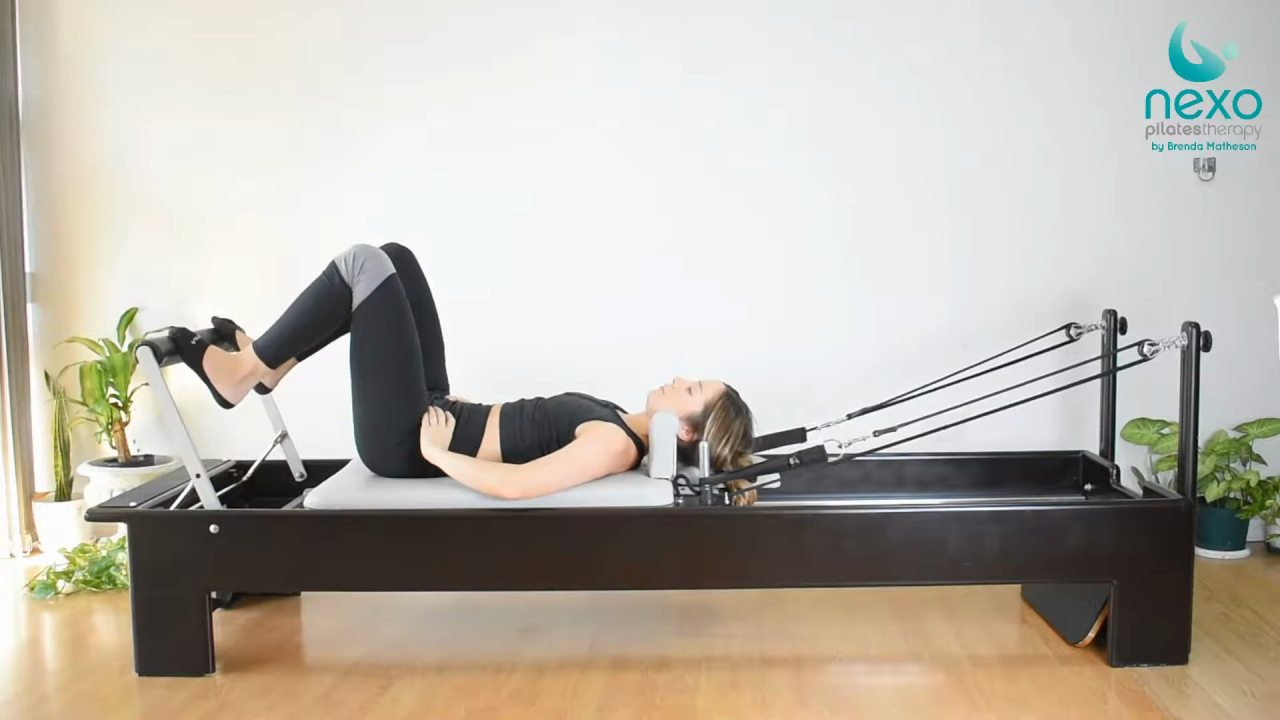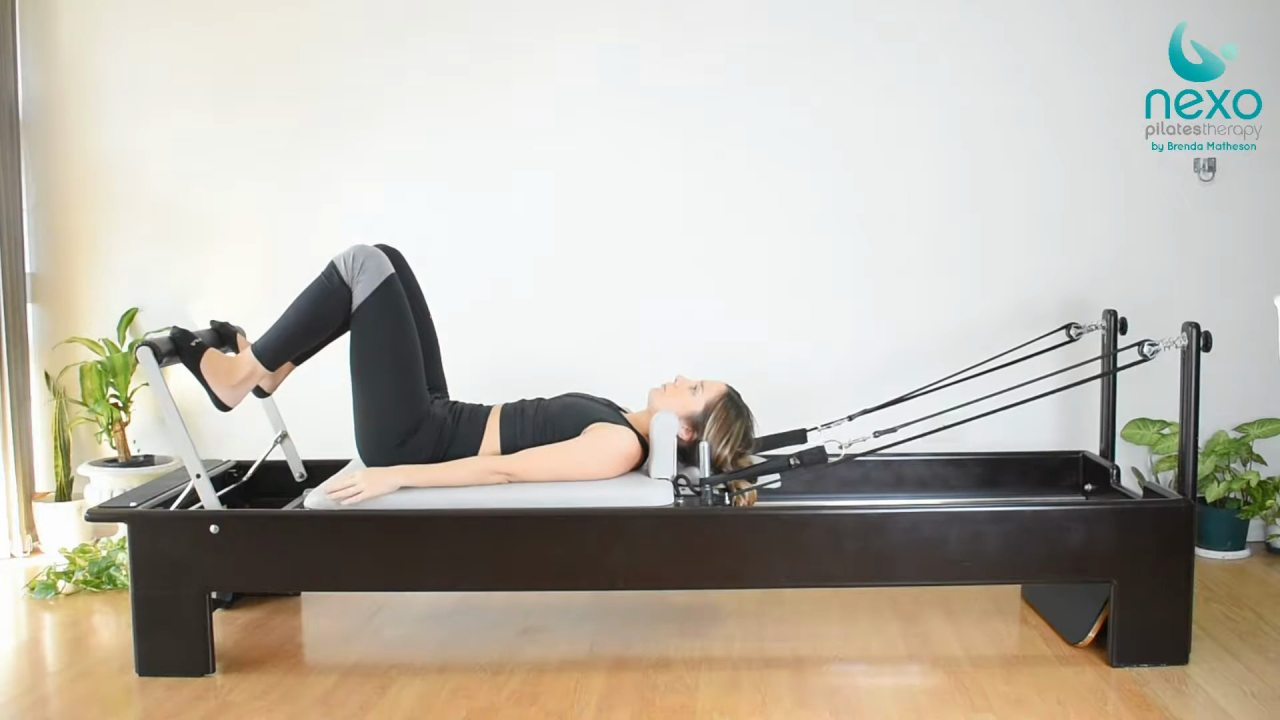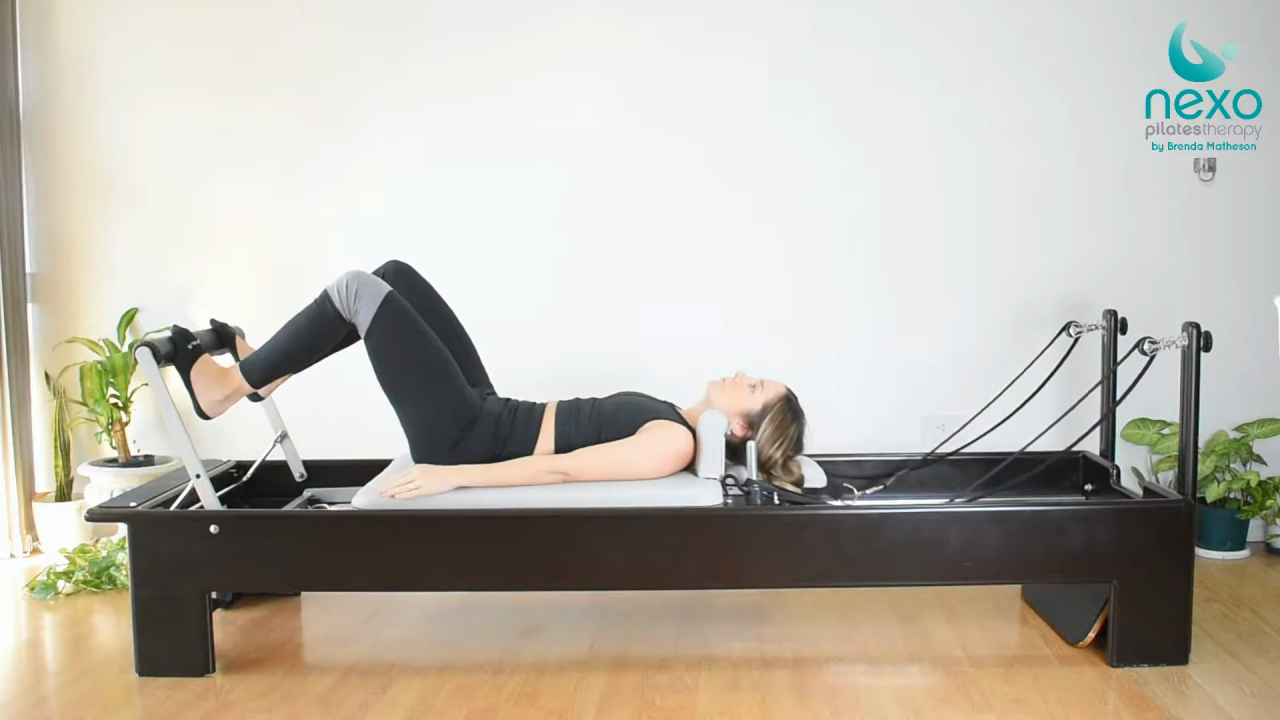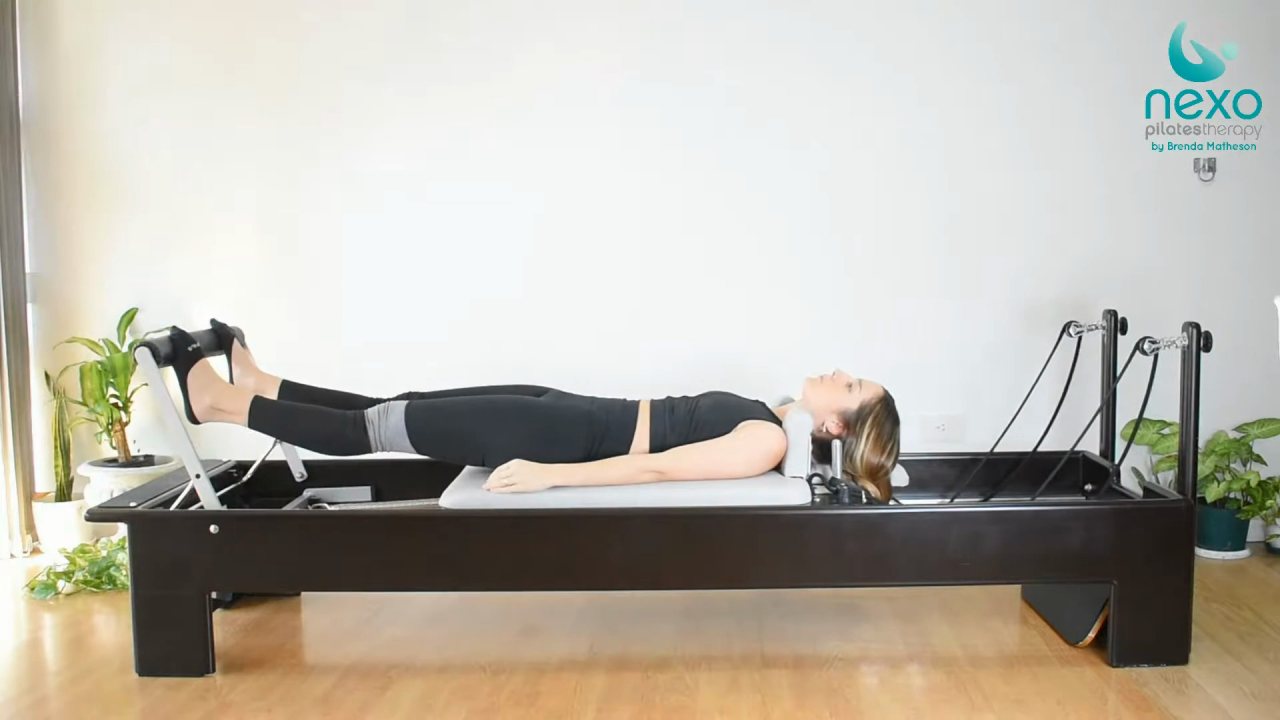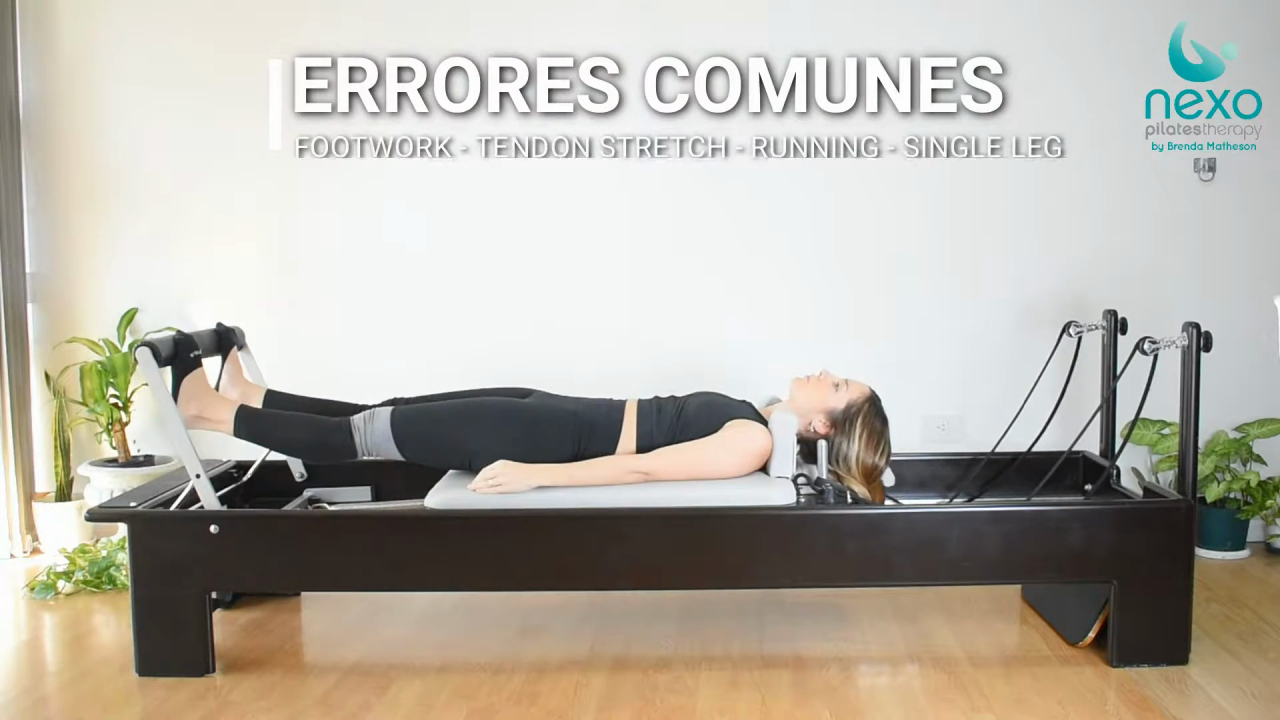
dt=1s
person 1, frame 1
left shoulder: (614, 447)
right shoulder: (619, 424)
left elbow: (514, 485)
left wrist: (437, 456)
left hip: (405, 442)
right hip: (438, 416)
left knee: (363, 267)
right knee: (391, 260)
left ankle: (243, 372)
right ankle: (269, 364)
person 1, frame 2
left shoulder: (620, 448)
right shoulder: (623, 424)
left elbow: (505, 470)
left wrist: (398, 476)
left hip: (410, 440)
right hip: (439, 419)
left knee: (363, 266)
right knee: (382, 262)
left ankle: (242, 372)
right ankle: (268, 367)
person 1, frame 3
left shoulder: (674, 445)
right shoulder: (673, 421)
left elbow: (563, 470)
left wrist: (454, 476)
left hip: (470, 439)
right hip: (490, 414)
left knee: (357, 290)
right knee: (393, 277)
left ankle: (228, 384)
right ankle: (263, 371)
person 1, frame 4
left shoulder: (767, 445)
right shoulder: (765, 418)
left elbow: (658, 468)
left wrist: (551, 475)
left hip: (569, 439)
right hip: (570, 414)
left knee: (376, 428)
right knee: (392, 413)
left ankle: (222, 400)
right ankle: (257, 384)
person 1, frame 5
left shoulder: (753, 443)
right shoulder: (751, 416)
left elbow: (644, 467)
left wrist: (536, 474)
left hip: (554, 439)
right hip: (553, 415)
left knee: (357, 437)
right knee: (378, 420)
left ankle: (210, 409)
right ankle: (245, 394)
